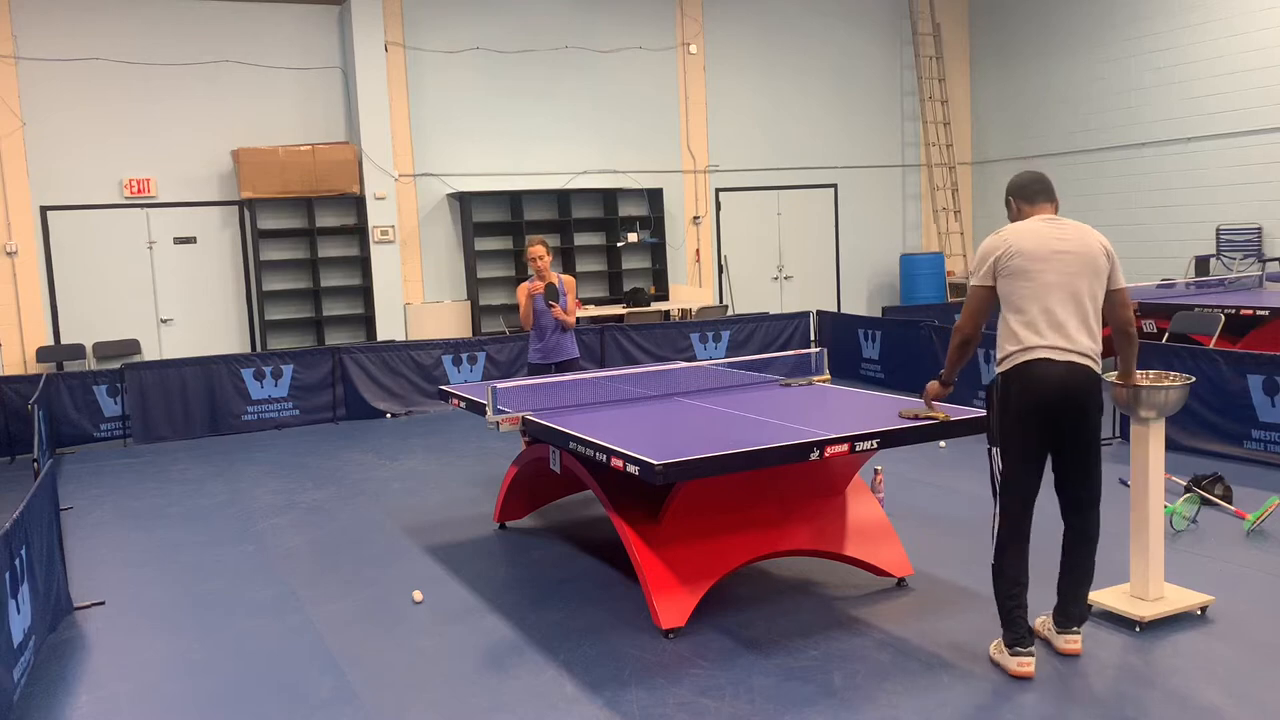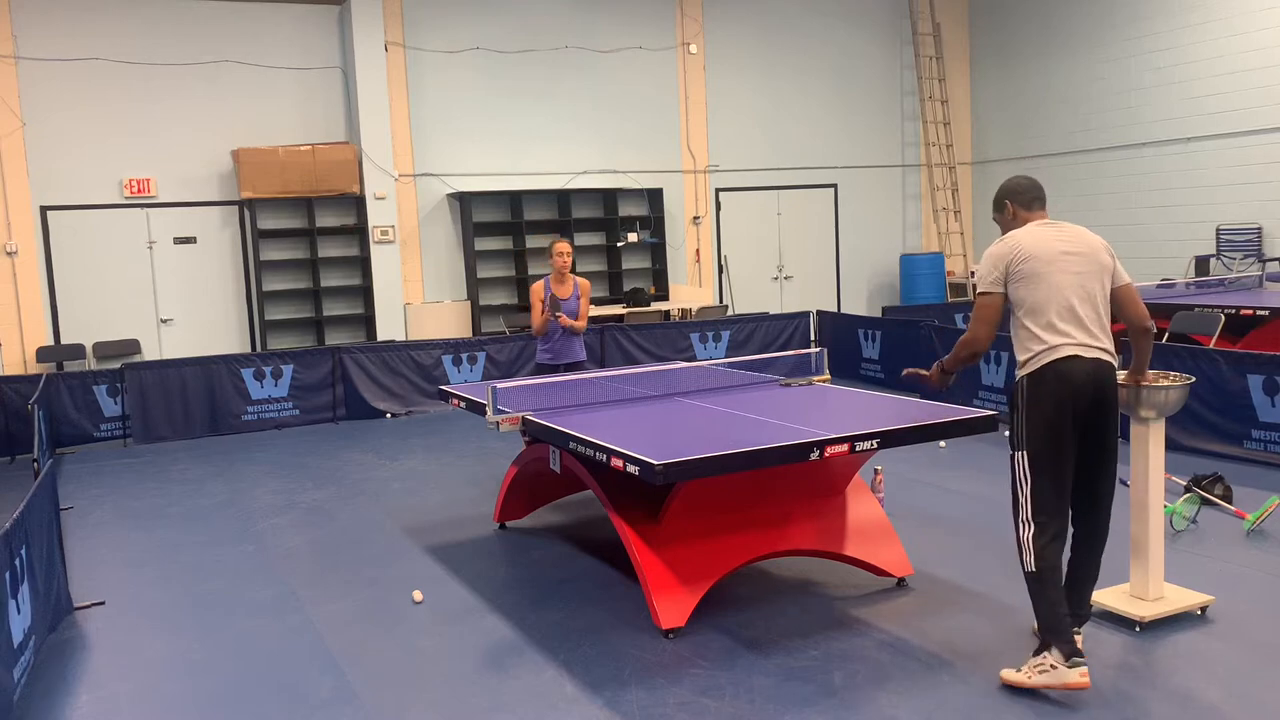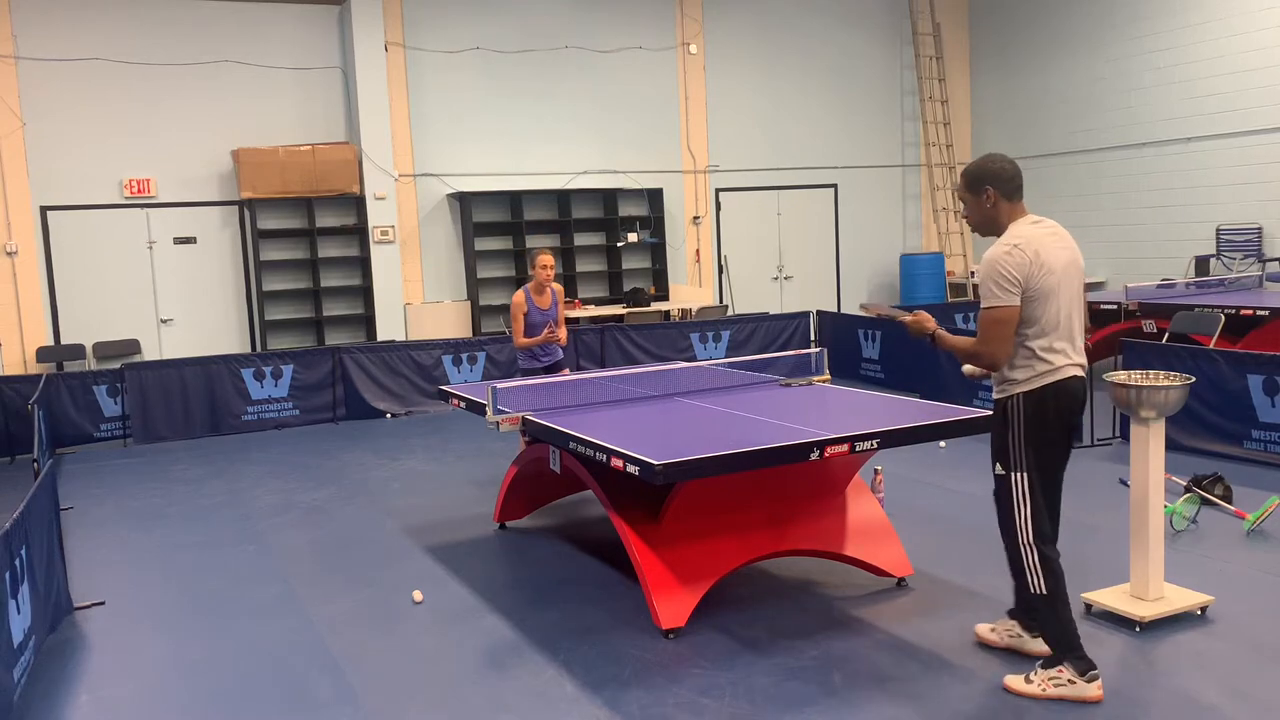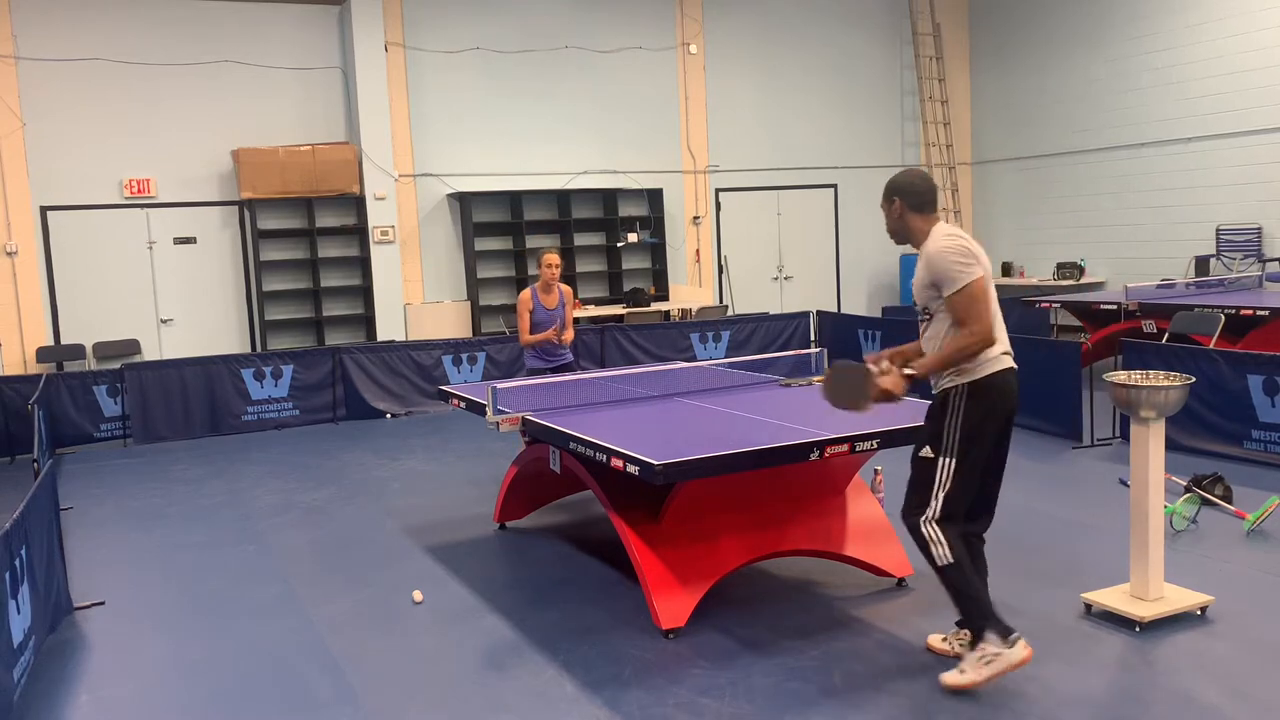
dt=0.7s
person 1, frame 1
left shoulder: (1001, 243)
right shoulder: (1097, 242)
left elbow: (968, 331)
right elbow: (1125, 327)
left wrist: (945, 379)
right wrist: (1128, 373)
left hip: (1023, 380)
right hip: (1082, 381)
left knee: (1013, 515)
right knee: (1082, 510)
left ankle: (1017, 644)
right ankle: (1068, 623)
person 1, frame 2
left shoulder: (1005, 250)
right shoulder: (1095, 243)
left elbow: (979, 341)
right elbow: (1142, 324)
left wrist: (944, 369)
right wrist: (1139, 370)
left hip: (1047, 381)
right hip: (1101, 377)
left knee: (1040, 519)
right knee: (1091, 513)
left ankle: (1061, 654)
right ankle: (1068, 620)
person 1, frame 3
left shoulder: (1003, 258)
right shoulder: (1060, 236)
left elbow: (991, 356)
left wrist: (934, 333)
left hip: (1031, 401)
right hip: (1070, 385)
left knee: (1027, 532)
right knee: (1034, 519)
left ankle: (1073, 667)
right ankle: (1027, 622)
person 1, frame 4
left shoulder: (943, 250)
right shoulder: (944, 246)
left elbow: (980, 334)
left wrist: (908, 374)
right wrist: (896, 359)
left hip: (975, 393)
right hip: (989, 389)
left knee: (927, 516)
right knee: (962, 516)
left ankle: (994, 638)
right ankle: (977, 629)
